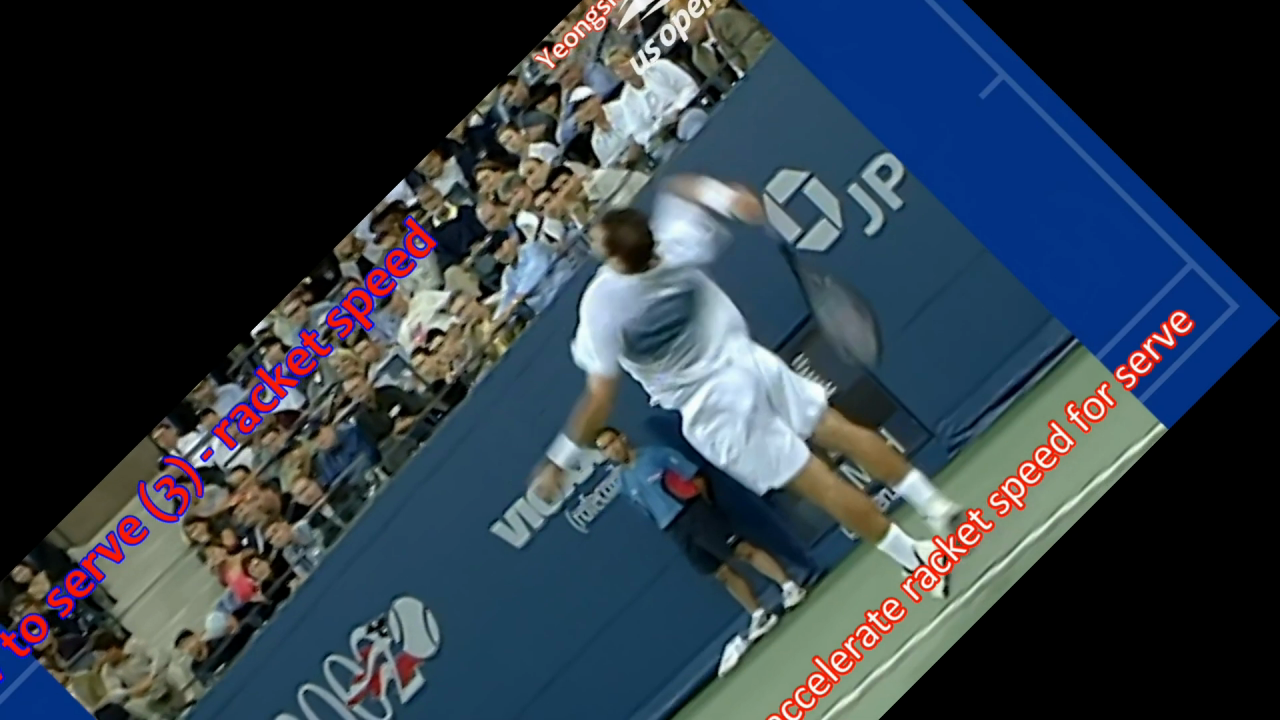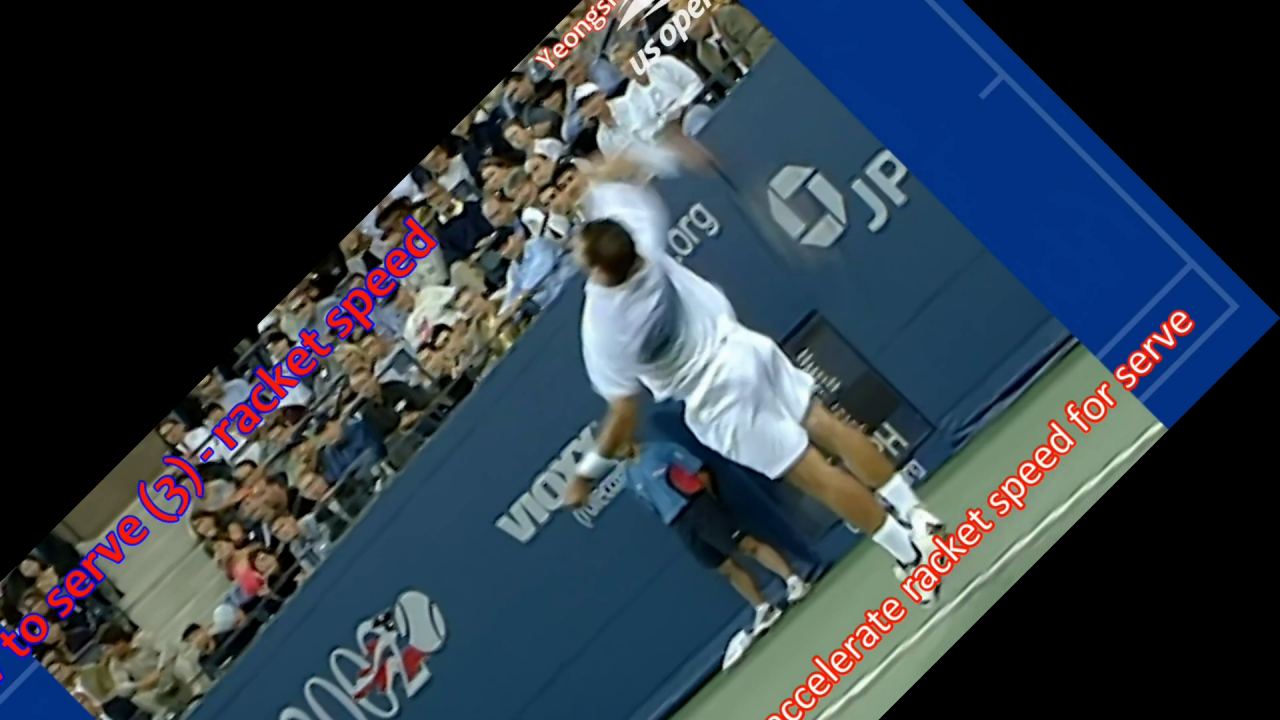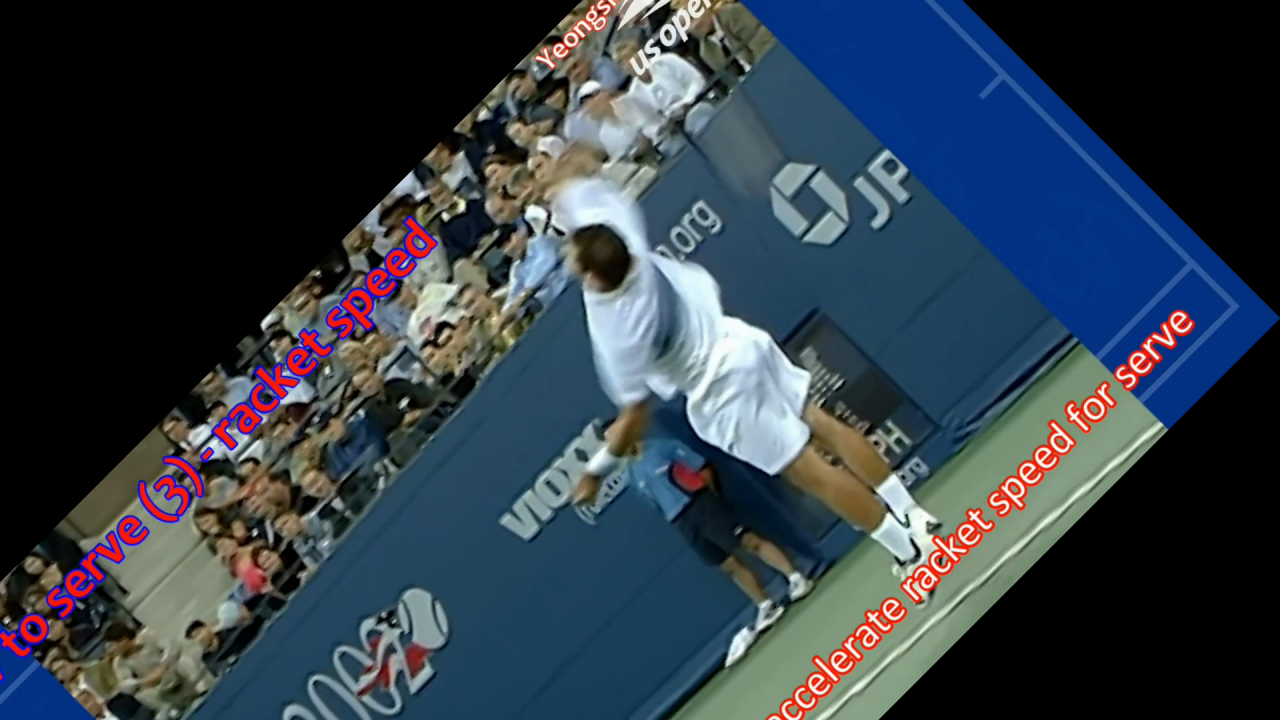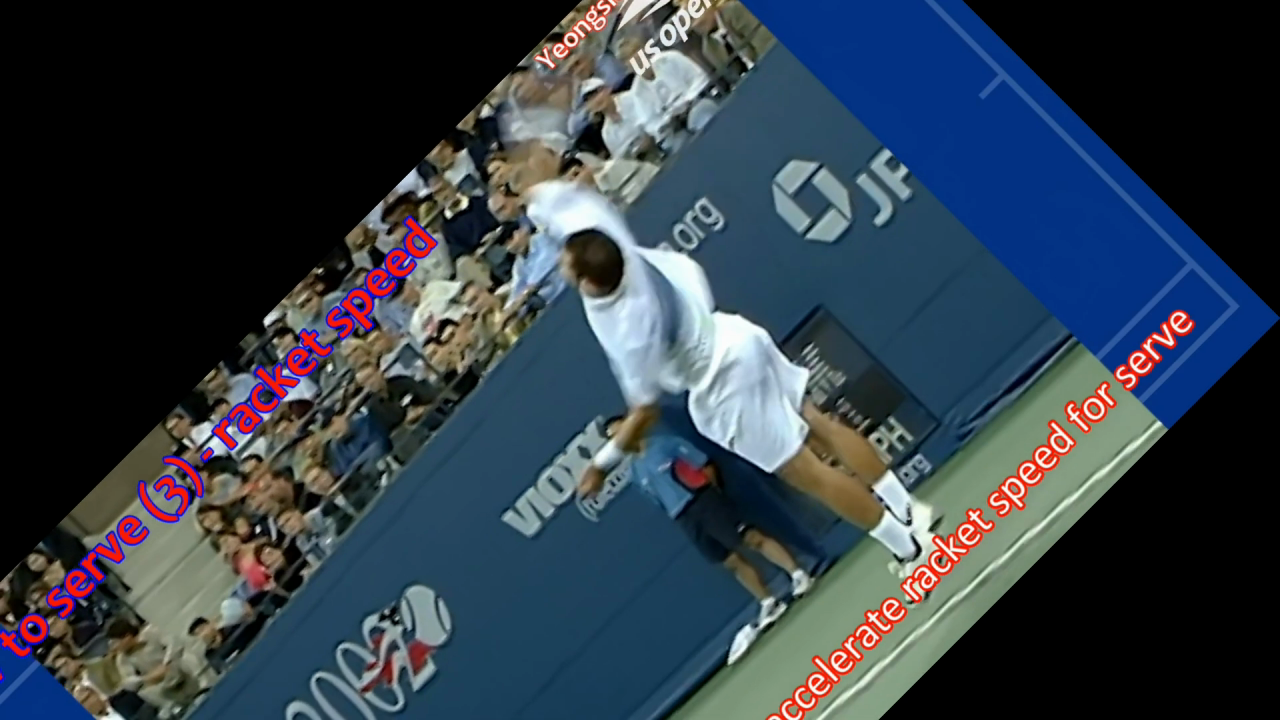
dt=0.2s
person 1, frame 1
left shoulder: (603, 305)
right shoulder: (677, 247)
left elbow: (600, 396)
right elbow: (684, 189)
left wrist: (560, 461)
right wrist: (727, 197)
left hip: (716, 410)
right hip: (752, 365)
left knee: (819, 483)
right knee: (841, 432)
left ankle: (918, 559)
right ankle: (935, 506)
person 1, frame 2
left shoulder: (606, 330)
right shoulder: (641, 244)
left elbow: (624, 415)
right elbow: (603, 186)
left wrist: (588, 471)
left hip: (721, 399)
right hip: (744, 348)
left knee: (813, 473)
right knee: (830, 429)
left ankle: (913, 553)
right ankle: (915, 514)
person 1, frame 3
left shoulder: (617, 337)
right shoulder: (619, 236)
left elbow: (635, 416)
right elbow: (570, 189)
left wrist: (596, 470)
left hip: (722, 392)
right hip: (736, 340)
left knee: (809, 470)
right knee: (824, 425)
left ankle: (909, 550)
right ankle: (909, 513)
person 1, frame 4
left shoulder: (629, 337)
right shoulder: (611, 246)
left elbow: (644, 413)
left wrist: (602, 462)
left hip: (723, 386)
right hip: (733, 337)
left knee: (804, 469)
right knee: (817, 423)
left ankle: (908, 546)
right ankle: (908, 510)
person 2, frame 1
left shoulder: (655, 455)
right shoulder: (624, 481)
left elbow: (696, 478)
right elbow: (648, 511)
left wrist: (703, 507)
left hip: (694, 512)
right hip: (676, 531)
left knee: (743, 550)
right knee: (723, 574)
left ankle: (789, 586)
right ankle: (760, 617)
person 2, frame 2
left shoulder: (660, 449)
right shoulder: (629, 476)
left elbow: (701, 472)
right elbow: (655, 506)
left wrist: (708, 498)
left hip: (699, 506)
right hip: (682, 525)
left knee: (747, 544)
right knee: (727, 569)
left ankle: (793, 581)
right ankle: (764, 610)
person 2, frame 3
left shoulder: (661, 447)
right shoulder: (630, 473)
left elbow: (704, 469)
right elbow: (655, 503)
left wrist: (709, 495)
left hip: (700, 504)
right hip: (682, 523)
left knee: (750, 541)
right knee: (730, 566)
left ankle: (796, 578)
right ankle: (767, 608)
person 2, frame 4
left shoulder: (666, 443)
right shoulder: (634, 470)
left elbow: (706, 466)
right elbow: (659, 499)
left wrist: (712, 492)
left hip: (704, 500)
right hip: (686, 519)
left knee: (752, 538)
right knee: (732, 562)
left ankle: (797, 573)
right ankle: (769, 604)
